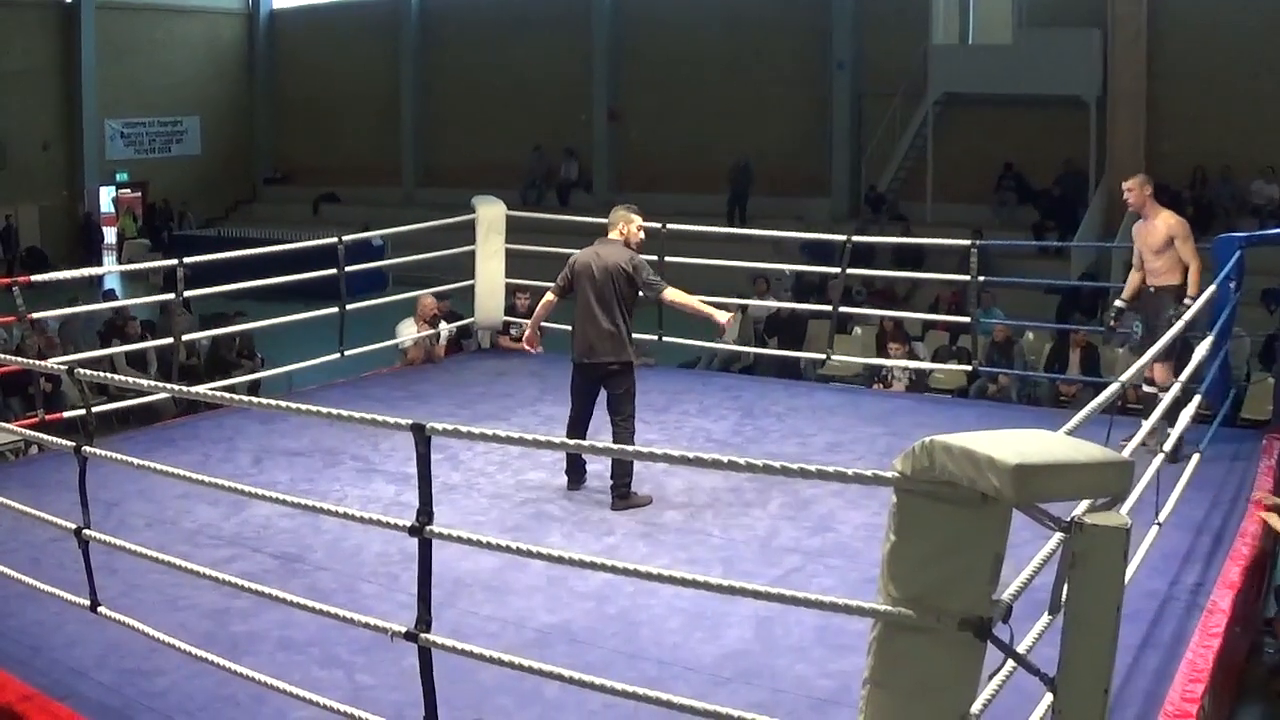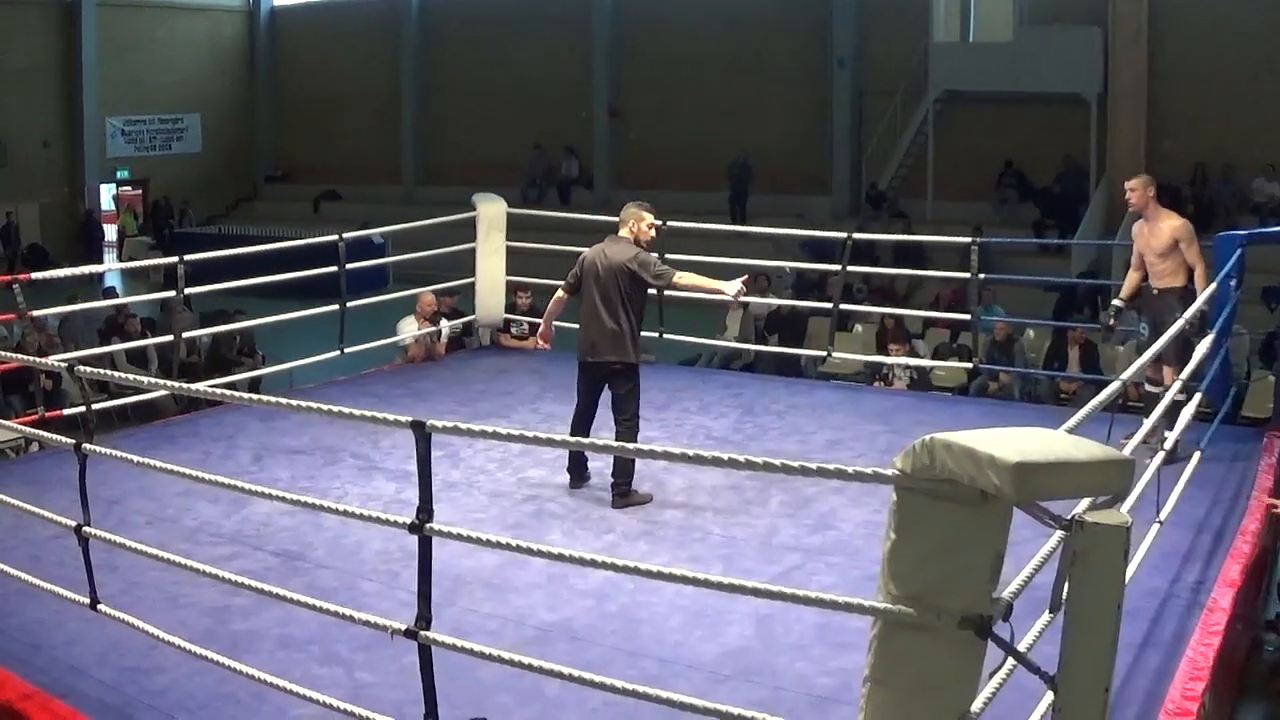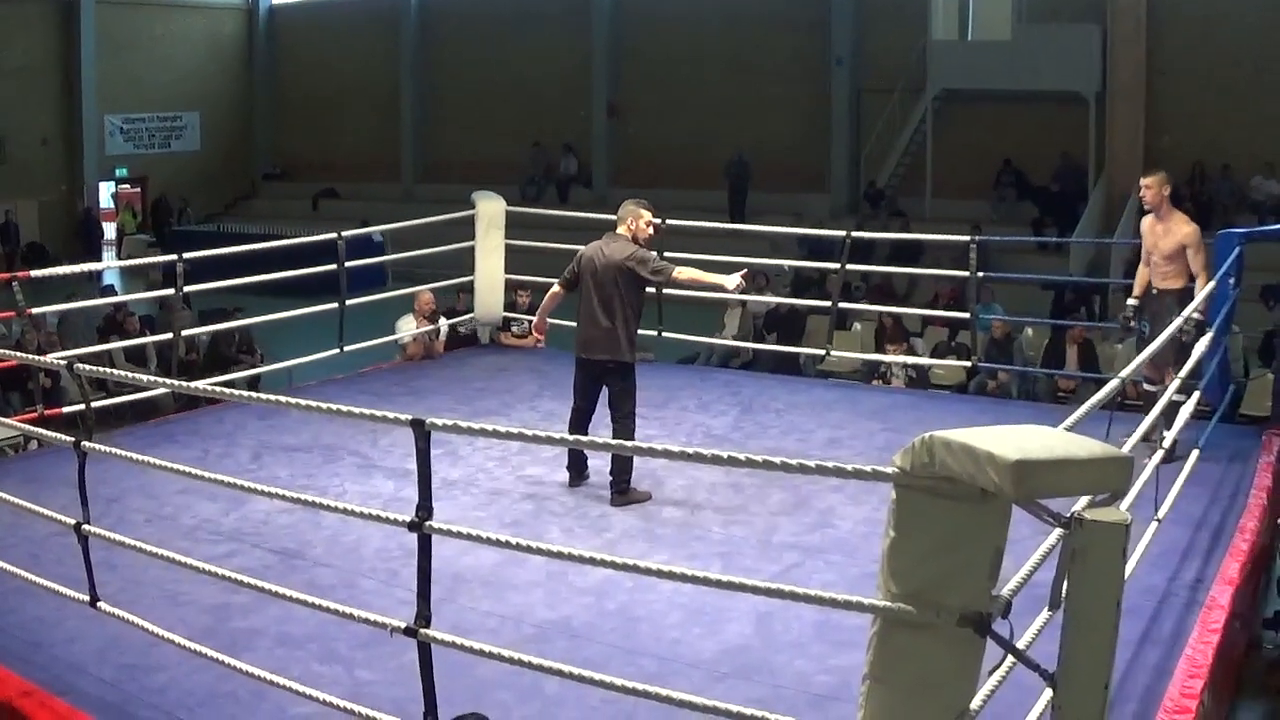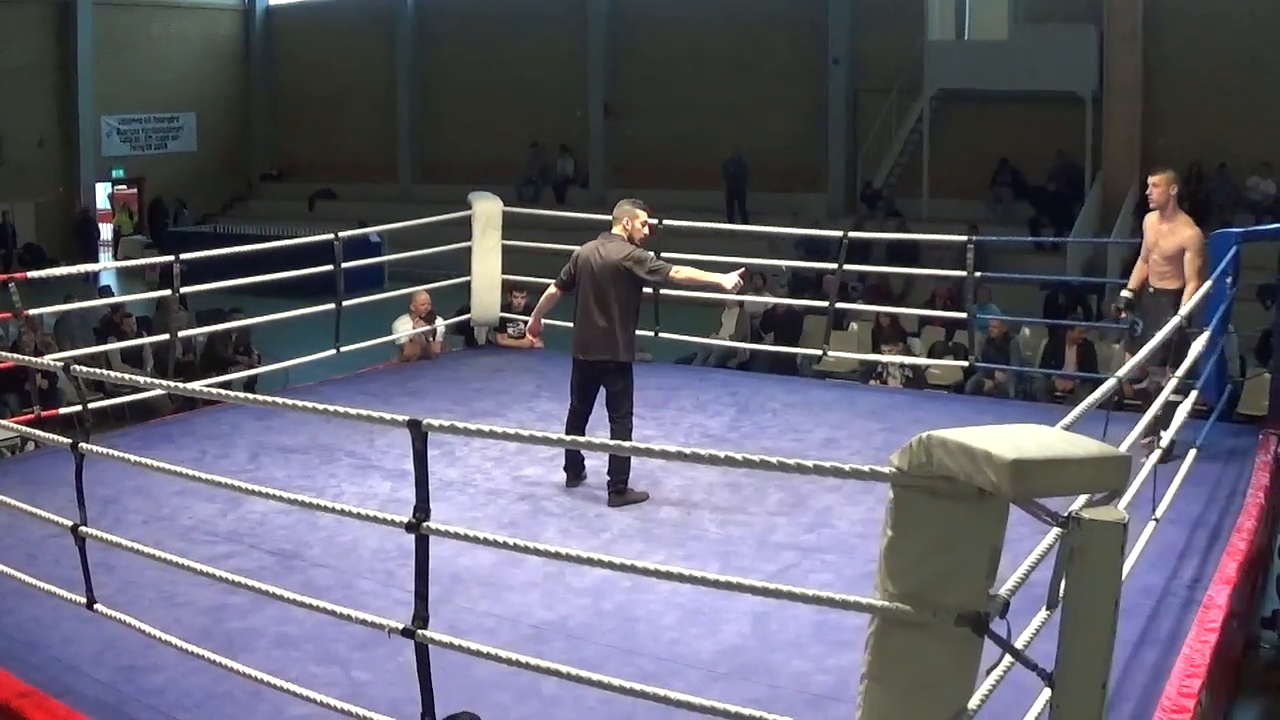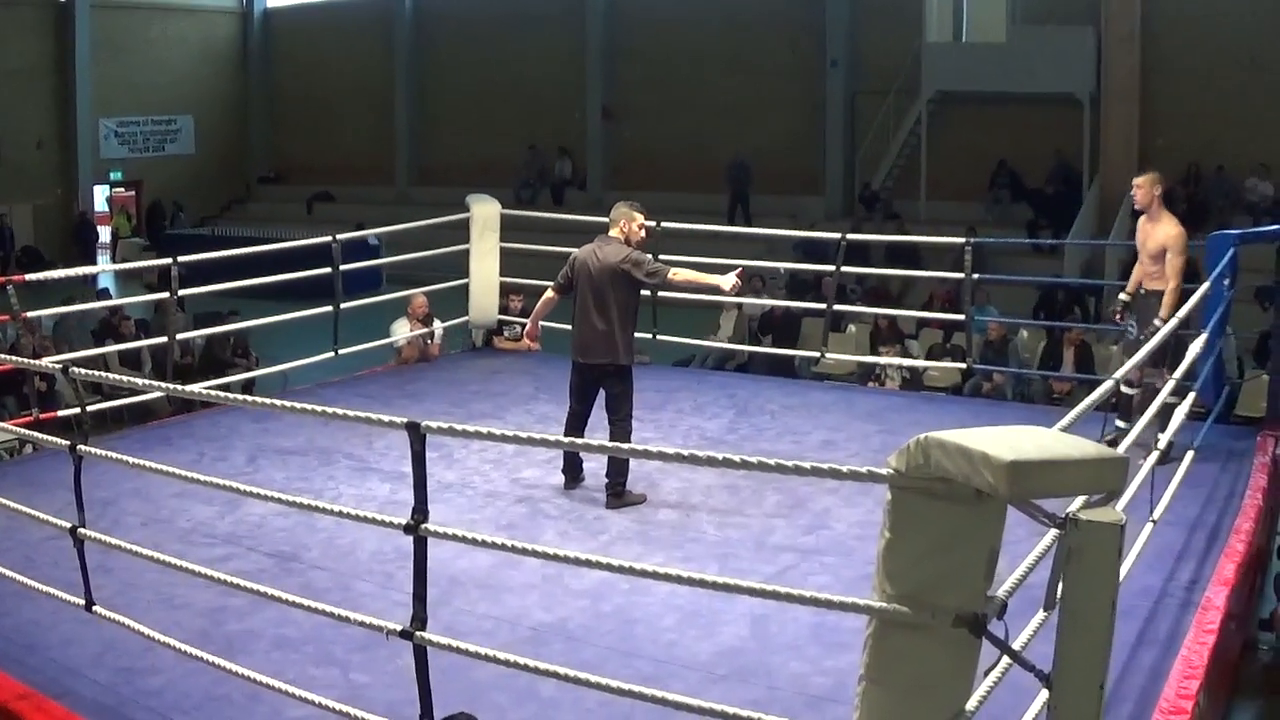
dt=0.3s
person 1, frame 1
left shoulder: (580, 258)
right shoulder: (630, 261)
left elbow: (552, 298)
right elbow: (668, 295)
left wrist: (532, 328)
right wrist: (712, 313)
left hip: (583, 354)
right hip: (616, 355)
left knee: (578, 416)
right knee: (623, 424)
left ankle: (574, 476)
right ankle: (622, 494)
person 1, frame 2
left shoulder: (590, 255)
right shoulder: (636, 259)
left elbow: (561, 295)
right elbow: (679, 279)
left wrist: (545, 325)
right wrist: (723, 286)
left hip: (589, 352)
right hip: (621, 354)
left knee: (583, 413)
right knee: (626, 423)
left ankle: (576, 473)
right ankle: (622, 492)
person 1, frame 3
left shoulder: (588, 252)
right shoulder: (634, 256)
left elbow: (557, 290)
right elbow: (679, 274)
left wrist: (540, 318)
right wrist: (722, 280)
left hip: (586, 349)
right hip: (617, 352)
left knee: (581, 411)
right knee: (623, 420)
left ankle: (576, 471)
right ankle: (621, 490)
person 1, frame 4
left shoulder: (583, 252)
right shoulder: (631, 256)
left elbow: (554, 291)
right elbow: (676, 273)
left wrist: (535, 318)
right wrist: (720, 279)
left hip: (583, 349)
right hip: (616, 352)
left knee: (578, 411)
right knee: (620, 421)
left ankle: (573, 472)
right ankle: (618, 490)
person 1, frame 5
left shoulder: (580, 255)
right shoulder: (629, 259)
left elbow: (552, 295)
right elbow: (674, 275)
left wrist: (533, 323)
right wrist: (718, 280)
left hip: (583, 353)
right hip: (615, 356)
left knee: (577, 414)
right knee: (620, 423)
left ankle: (571, 474)
right ankle: (616, 492)
person 2, frame 1
left shoulder: (1173, 223)
right shoulder: (1137, 228)
left elbow: (1194, 264)
left wrist: (1188, 303)
right wrist: (1121, 304)
left hip: (1172, 298)
right hip: (1148, 297)
left knee: (1163, 373)
right knee: (1148, 369)
right ankle: (1150, 430)
person 2, frame 2
left shoulder: (1177, 226)
right shoulder: (1137, 229)
left elbow: (1199, 267)
left wrist: (1200, 309)
right wrist: (1117, 304)
left hip: (1176, 300)
right hip: (1151, 298)
left knee: (1172, 373)
right knee: (1152, 368)
left ankle: (1169, 439)
person 2, frame 3
left shoulder: (1187, 231)
right shoulder: (1145, 223)
left elbow: (1202, 276)
left wrist: (1196, 317)
right wrist: (1133, 302)
left hip: (1176, 301)
right hip: (1152, 297)
left knee: (1172, 373)
right knee: (1150, 367)
left ankle: (1169, 439)
right ankle: (1150, 425)
person 2, frame 4
left shoulder: (1190, 234)
right shoulder: (1149, 220)
left elbow: (1193, 282)
left wrist: (1179, 320)
right wrist: (1126, 294)
left hip: (1171, 300)
right hip: (1147, 295)
left knee: (1167, 372)
right knee: (1132, 363)
left ankle: (1167, 439)
right ankle: (1160, 417)
person 2, frame 5
left shoulder: (1173, 232)
right shoulder: (1142, 223)
left elbow: (1174, 283)
left wrist: (1160, 323)
right wrist: (1124, 298)
left hip: (1161, 302)
right hip: (1141, 298)
left knee: (1163, 374)
right knee: (1131, 369)
left ankle: (1165, 441)
right ankle: (1123, 428)
